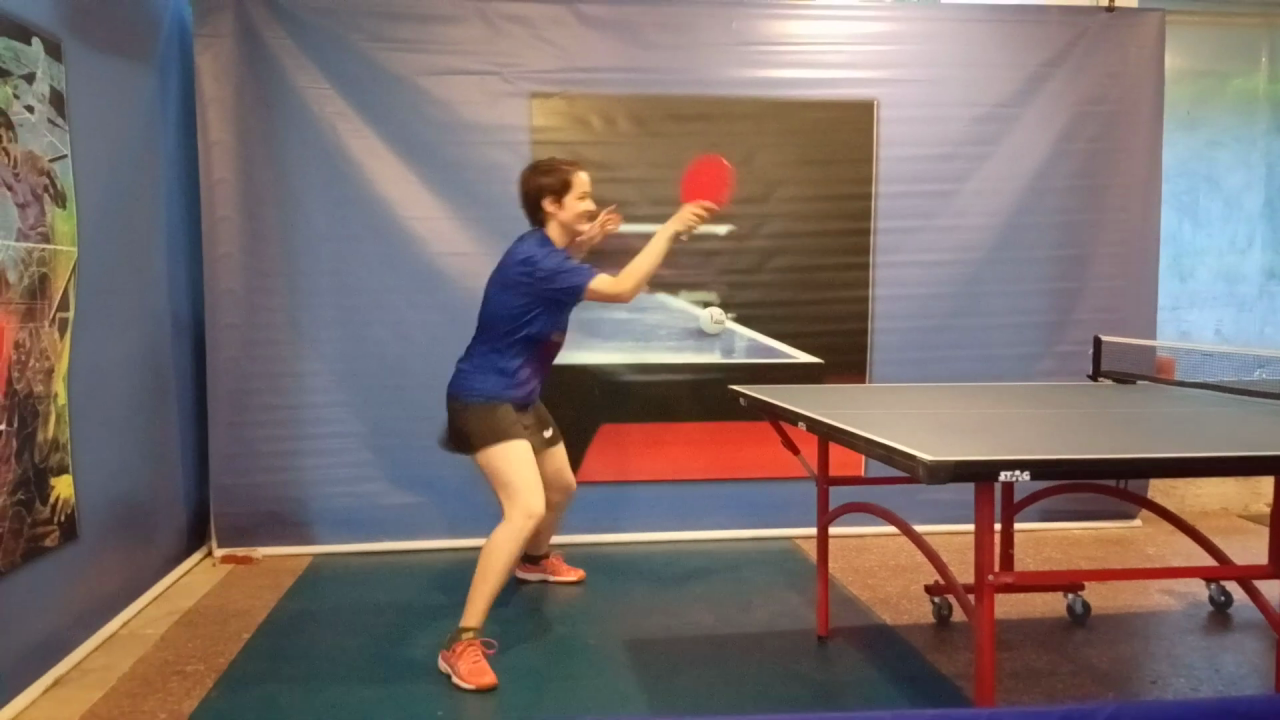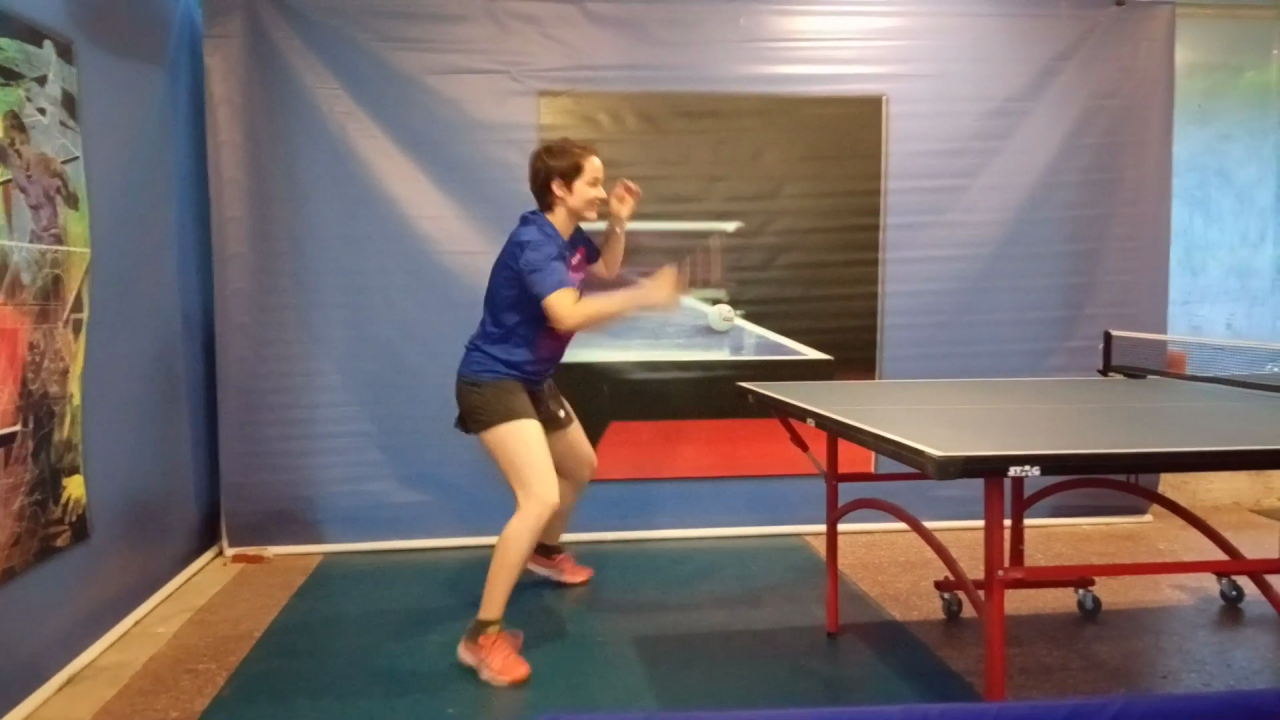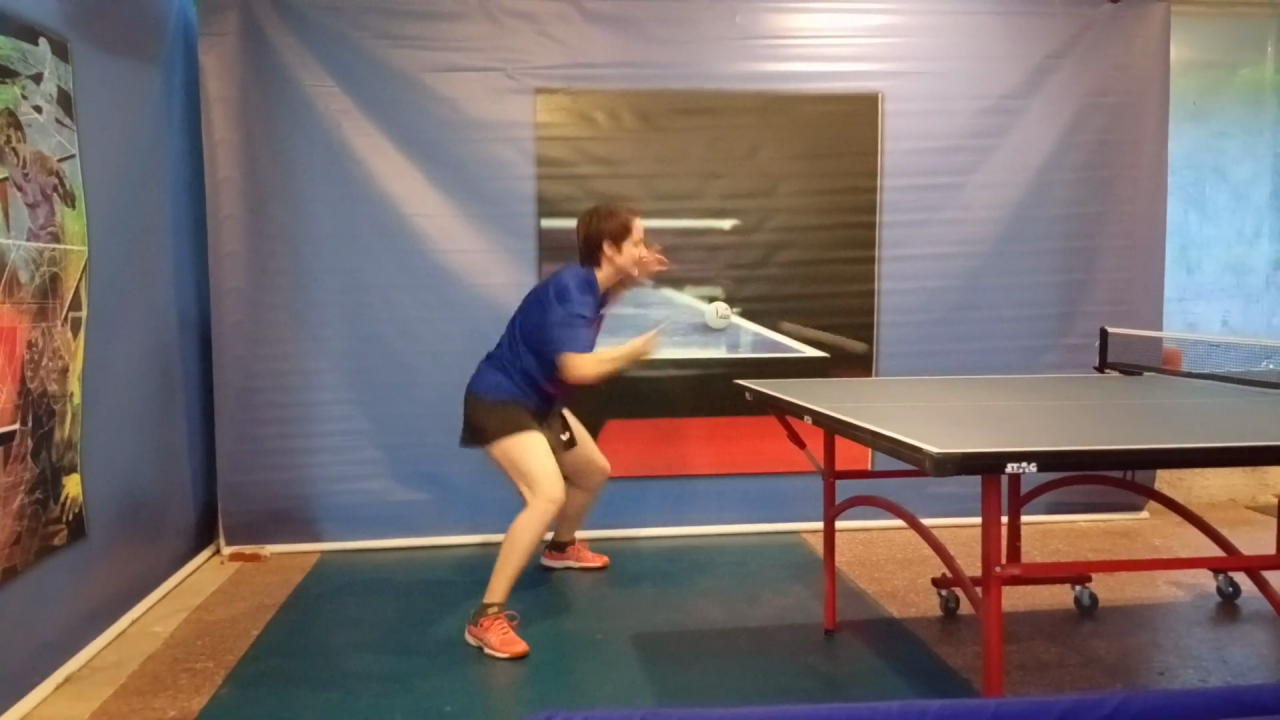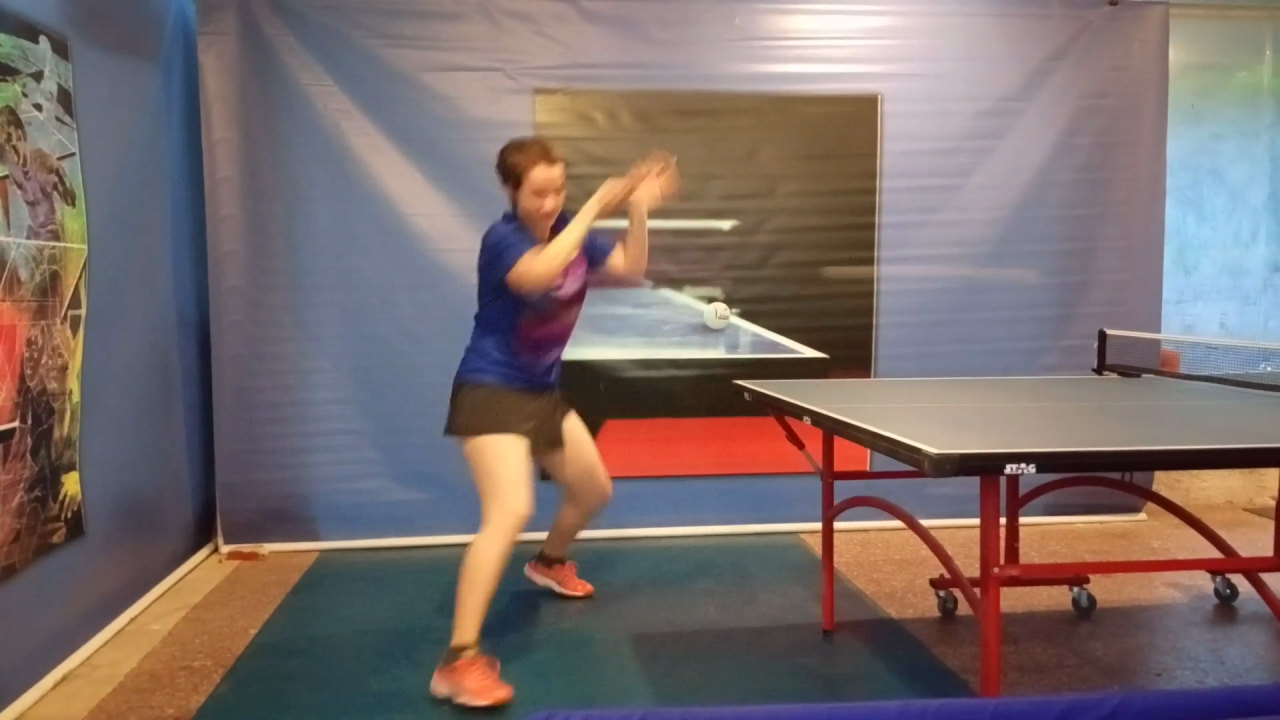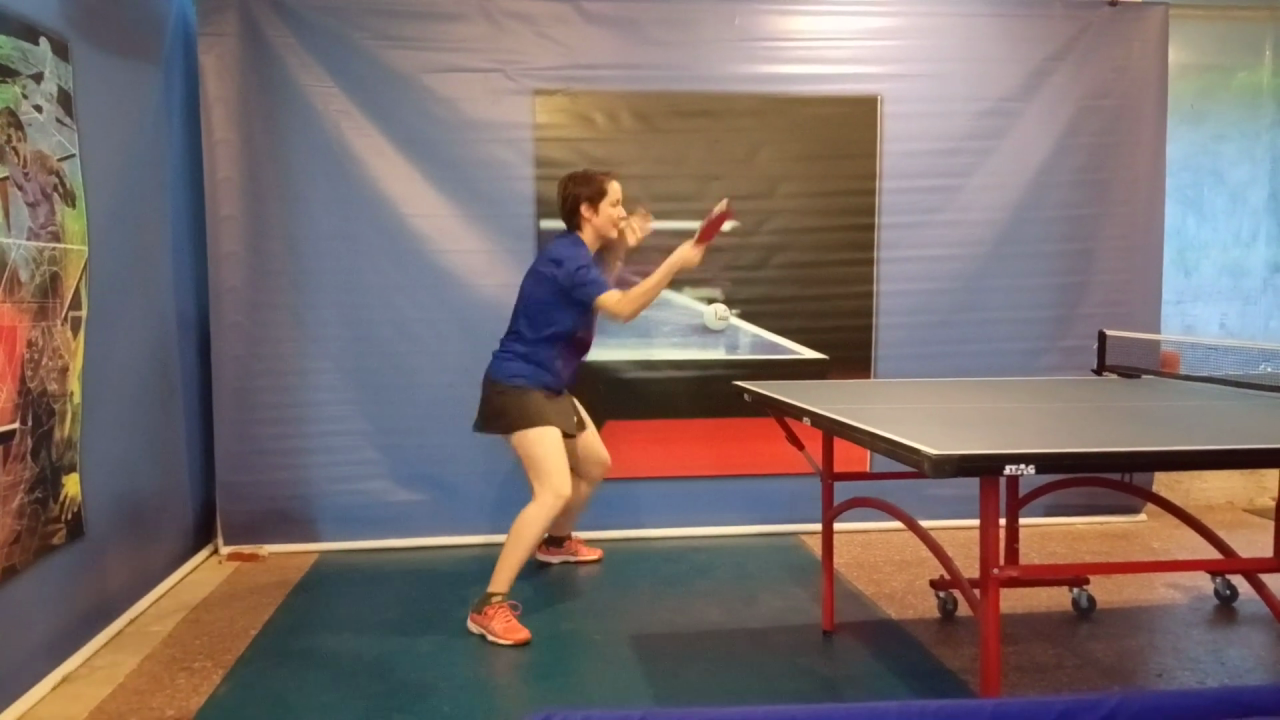
dt=1s
person 1, frame 1
left shoulder: (547, 252)
right shoulder: (535, 259)
left elbow: (565, 278)
right elbow: (620, 289)
left wrist: (588, 245)
right wrist: (671, 228)
left hip: (518, 397)
right hip: (486, 401)
left knee: (560, 486)
right knee: (525, 512)
left ankle: (534, 560)
right ankle: (462, 641)
person 1, frame 2
left shoulder: (567, 236)
right shoulder: (533, 242)
left elbow: (607, 270)
right elbow: (566, 315)
left wrist: (618, 222)
right wrist: (645, 296)
left hip: (531, 381)
right hip: (494, 383)
left knee: (580, 467)
right knee: (541, 500)
left ankle: (546, 552)
right ankle: (484, 633)
person 1, frame 3
left shoulder: (591, 284)
right shoulder: (570, 292)
right elbow: (579, 369)
left wrist: (632, 277)
right wrist: (635, 350)
left hip: (537, 402)
right hip: (499, 403)
left knee: (594, 472)
right knee: (547, 496)
left ankle: (562, 547)
right ankle: (487, 616)
person 1, frame 4
left shoulder: (573, 234)
right shoulder: (501, 238)
left elbow: (631, 267)
right elbow: (539, 274)
left wrist: (637, 208)
right wrist: (591, 209)
left hip: (543, 394)
right hip: (489, 394)
left knee: (595, 490)
right knee: (510, 511)
left ankle: (550, 561)
right ankle: (461, 659)
person 1, frame 5
left shoulder: (580, 252)
right shoulder: (567, 260)
left elbow: (602, 293)
right elbow: (623, 308)
left wrist: (622, 247)
right wrist: (675, 262)
left hip: (548, 386)
right hip: (519, 389)
left knee: (595, 464)
right knee: (555, 490)
left ankle: (557, 542)
right ankle: (490, 605)
